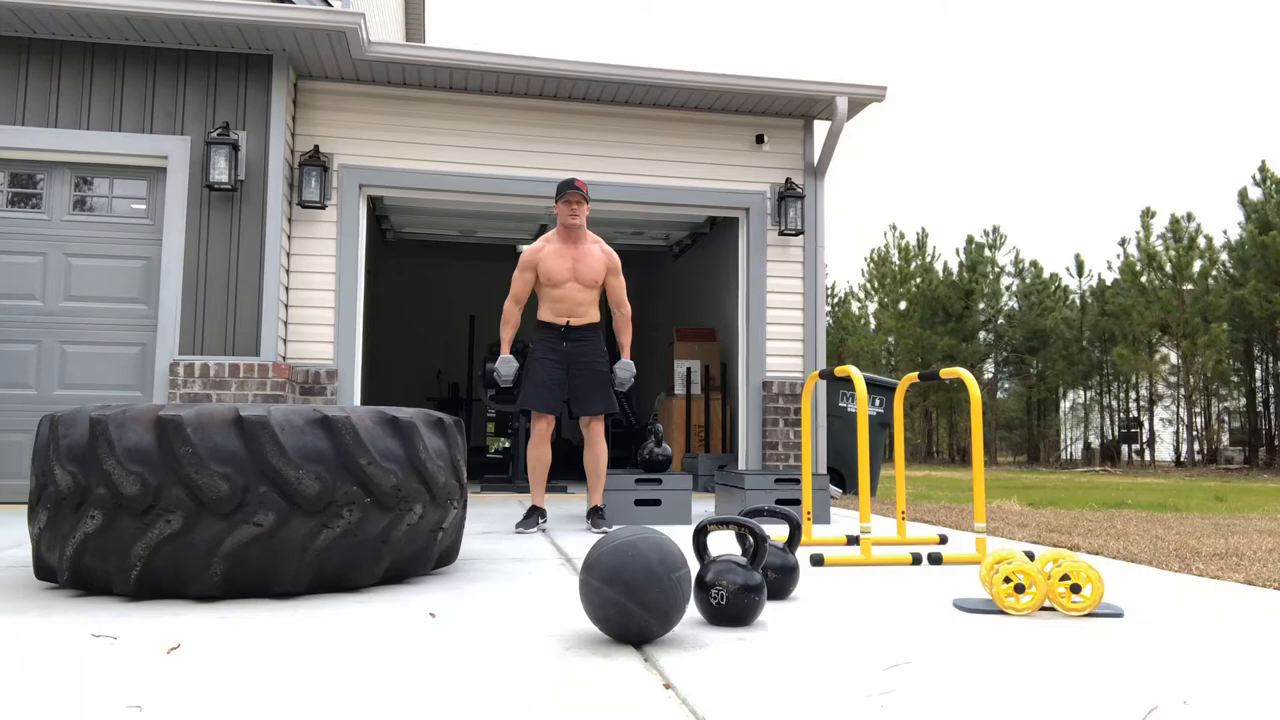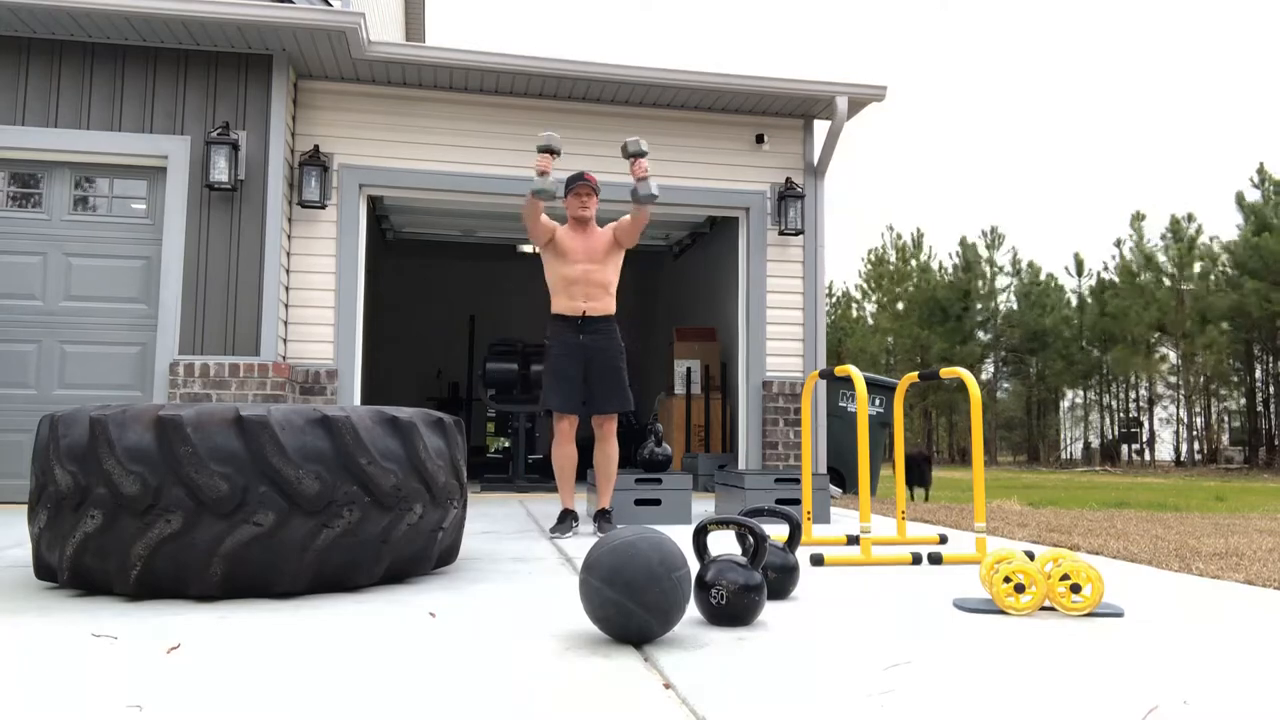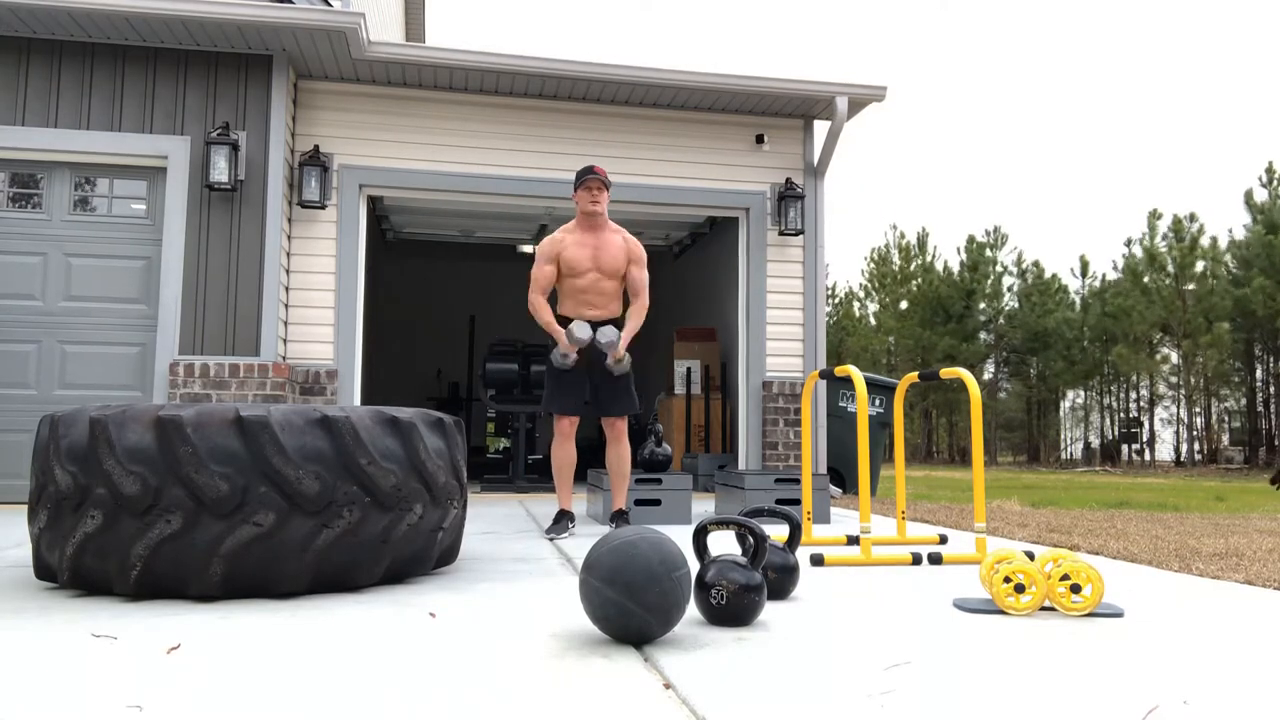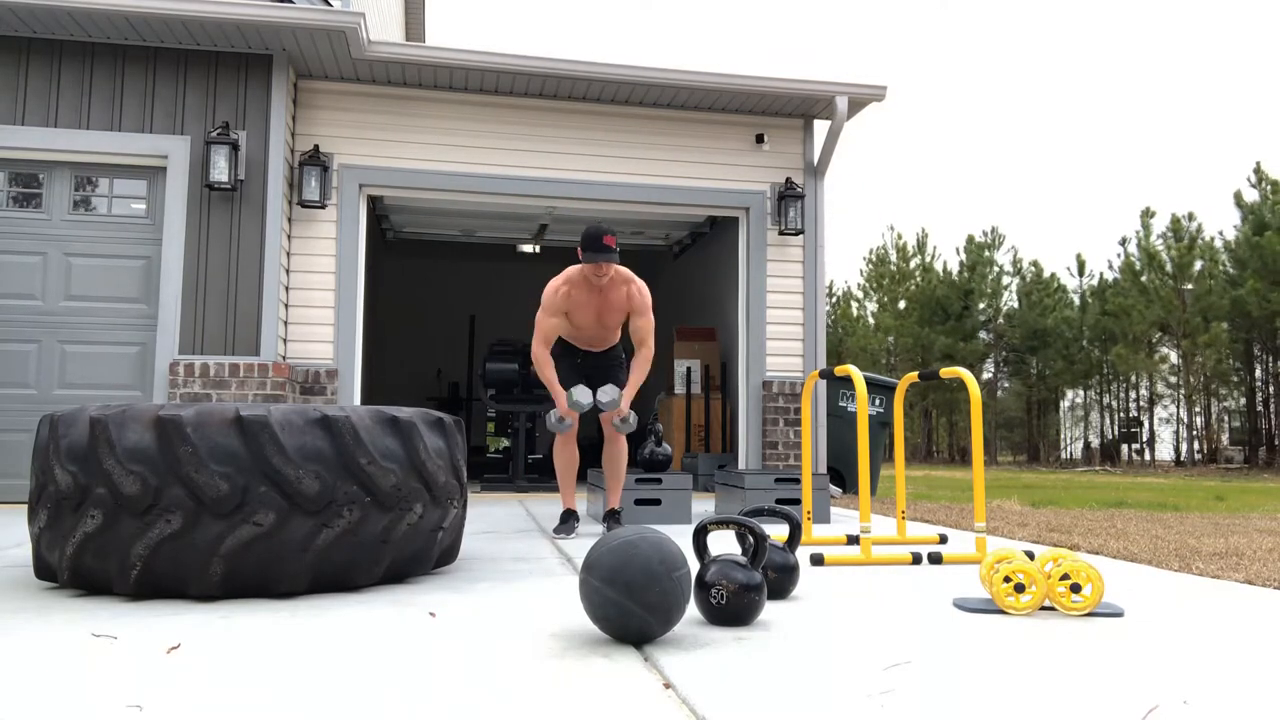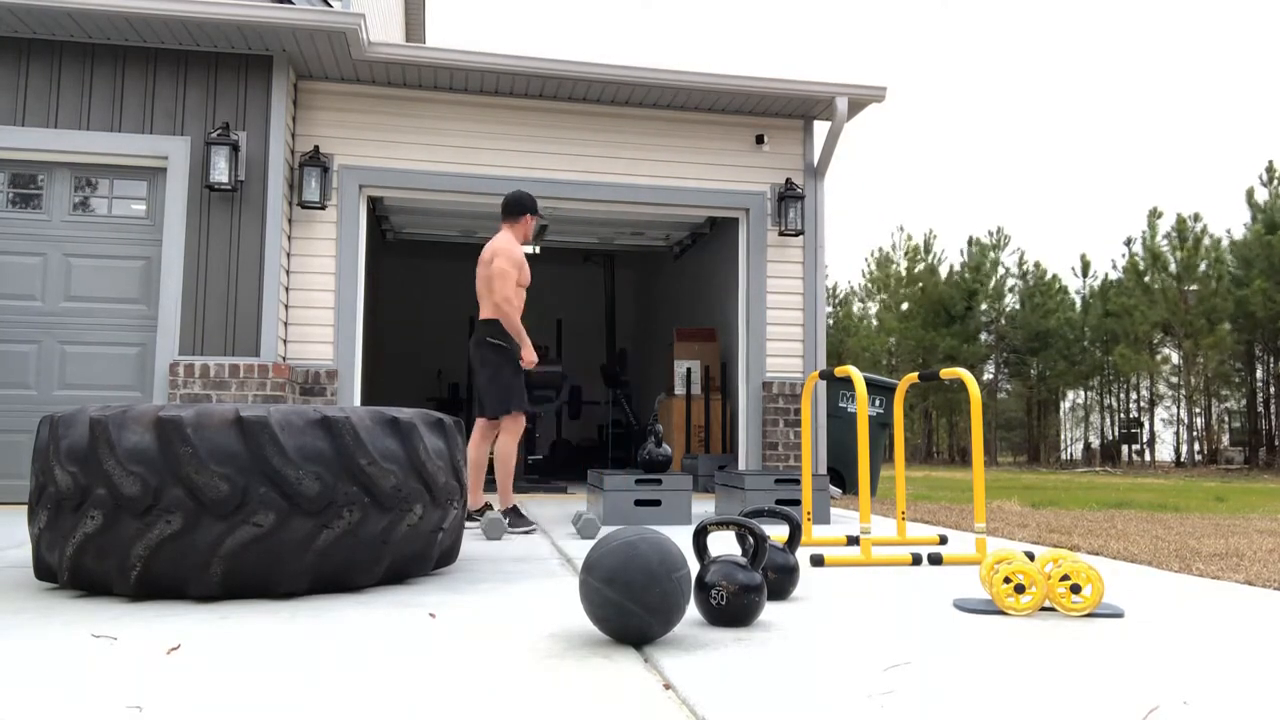
dt=0.7s
person 1, frame 1
left shoulder: (604, 255)
right shoulder: (537, 251)
left elbow: (621, 307)
right elbow: (515, 302)
left wrist: (626, 356)
right wrist: (505, 350)
left hip: (588, 340)
right hip: (548, 340)
left knee: (594, 428)
right knee: (541, 426)
left ankle: (596, 508)
right ankle: (537, 508)
person 1, frame 2
left shoulder: (616, 236)
right shoulder: (550, 235)
left elbow: (640, 219)
right elbow: (531, 217)
left hip: (604, 335)
right hip: (562, 334)
left knee: (606, 427)
right knee: (563, 426)
left ankle: (604, 511)
right ankle: (567, 511)
person 1, frame 3
left shoulder: (628, 244)
right shoulder: (555, 242)
left elbow: (641, 298)
right elbow: (537, 296)
left wrist: (624, 339)
right wrist: (560, 336)
right hip: (566, 335)
left knee: (617, 427)
right knee: (564, 427)
left ankle: (619, 512)
right ankle: (564, 513)
person 1, frame 4
left shoulder: (634, 290)
right shoulder: (560, 288)
left elbow: (645, 349)
right elbow: (539, 348)
left wrist: (627, 397)
right wrist: (558, 395)
left hip: (609, 356)
right hip: (566, 354)
left knee: (615, 425)
right knee: (566, 425)
left ankle: (613, 512)
right ankle: (569, 512)
person 1, frame 5
left shoulder: (499, 248)
right shoulder: (507, 249)
right elbow: (502, 299)
right wrist: (524, 344)
left hip: (498, 339)
right hip: (493, 339)
left knee: (487, 423)
right knee: (512, 422)
left ankle: (475, 507)
right ankle: (507, 507)
